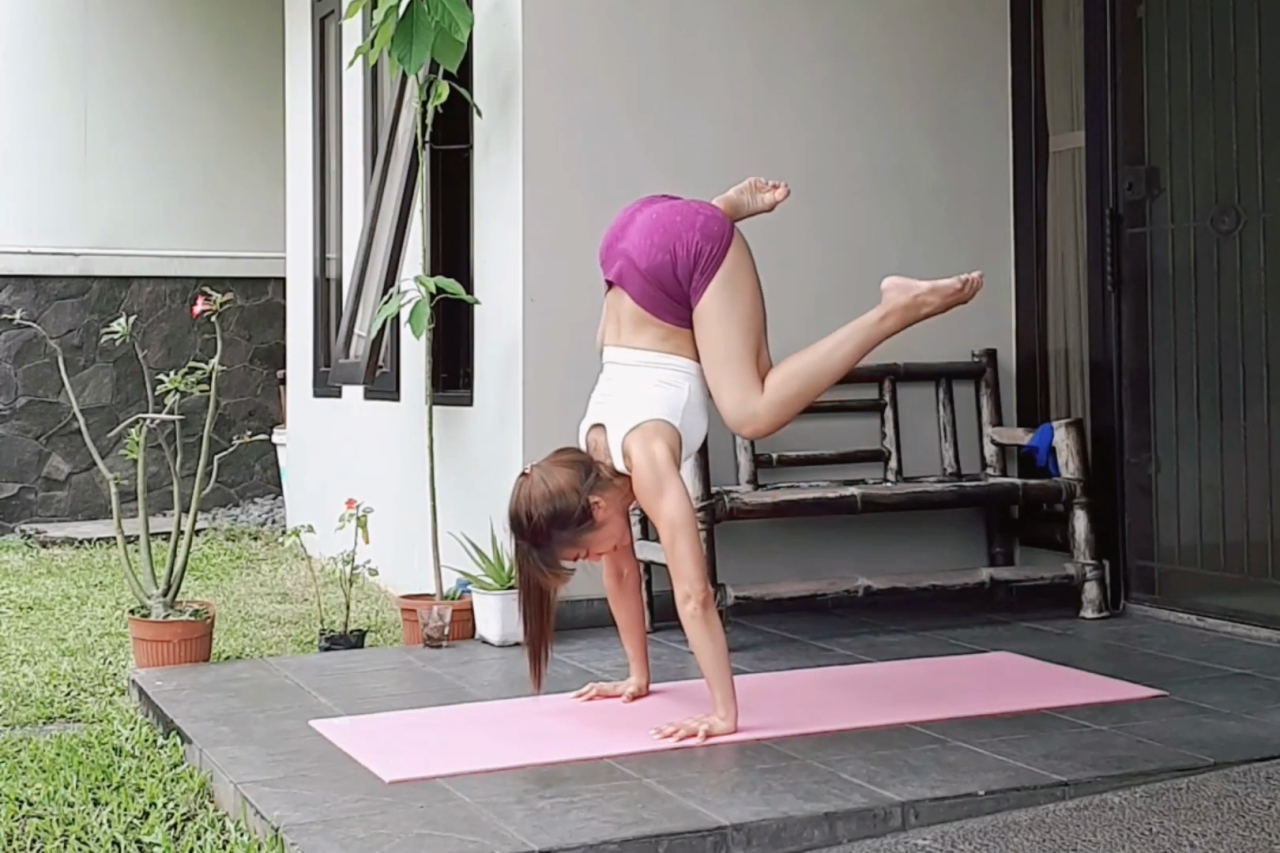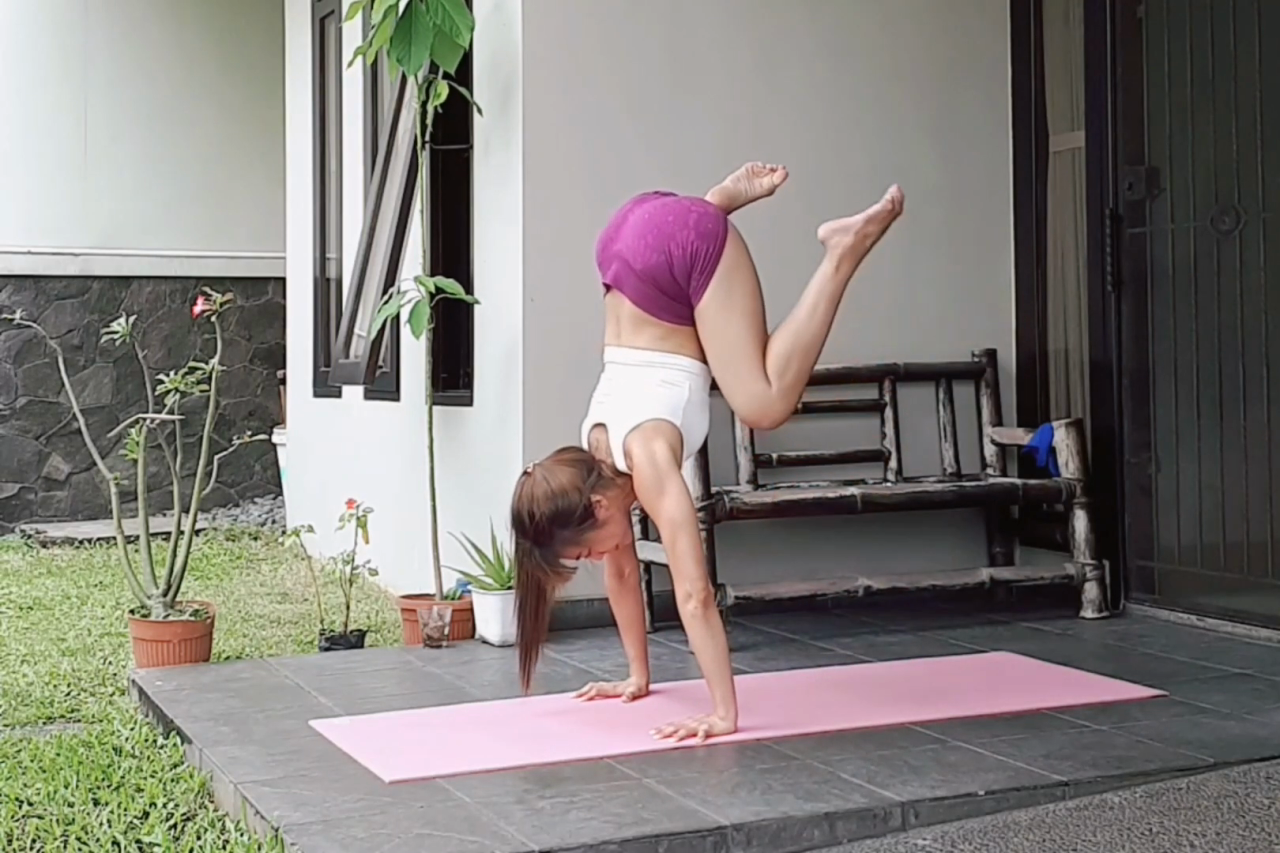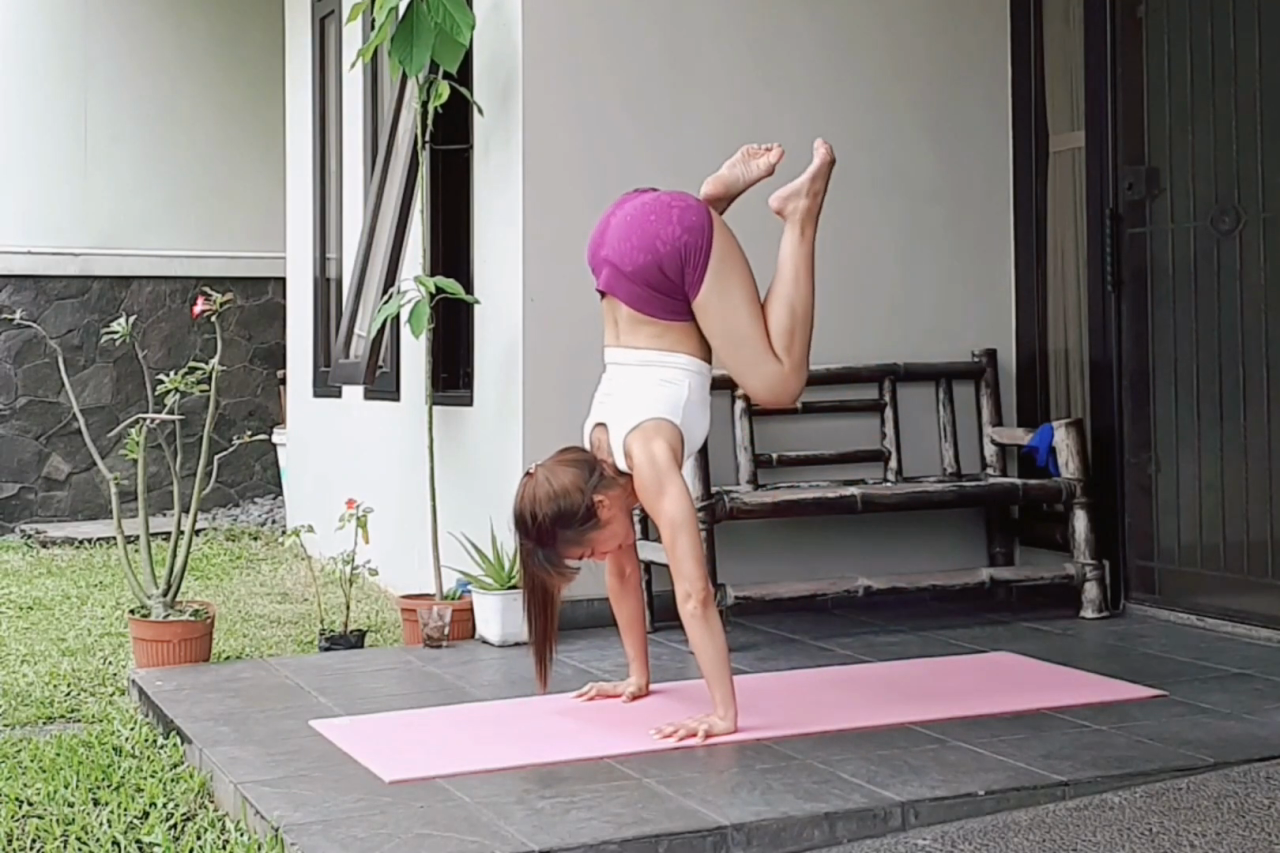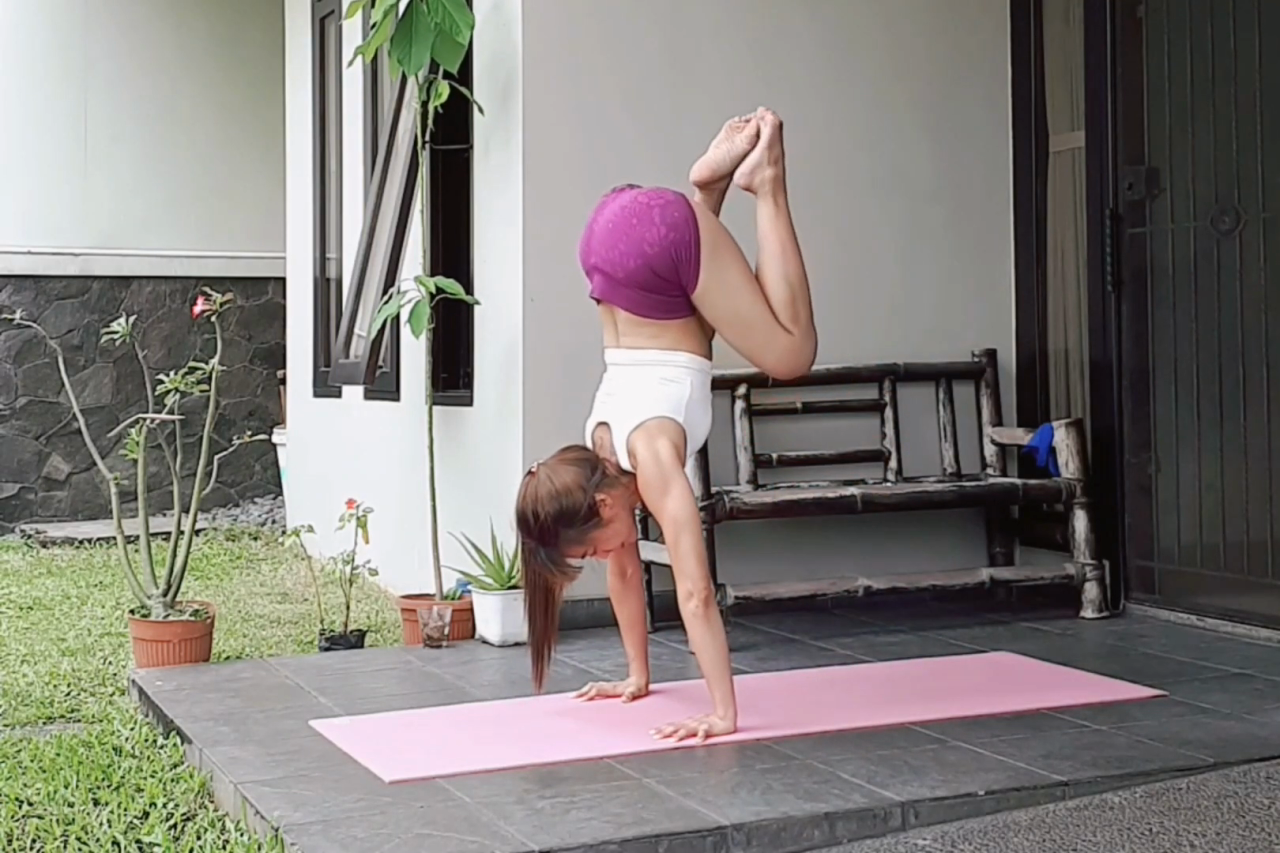
dt=0.4s
person 1, frame 1
left shoulder: (643, 455)
right shoulder: (596, 462)
left elbow: (694, 596)
right elbow: (622, 572)
left wrist: (724, 712)
right wrist: (638, 677)
left ankle: (898, 309)
right ankle: (727, 207)
person 1, frame 2
left shoulder: (644, 457)
right shoulder: (598, 452)
left elbow: (695, 595)
right elbow: (623, 574)
left wrist: (725, 713)
right wrist: (638, 677)
left ankle: (846, 248)
right ankle: (721, 200)
person 1, frame 3
left shoulder: (646, 457)
right shoulder: (599, 454)
left elbow: (695, 595)
right elbow: (623, 573)
left wrist: (724, 713)
right wrist: (637, 676)
left ankle: (800, 211)
right ankle: (719, 192)
person 1, frame 4
left shoulder: (649, 457)
right shoulder: (602, 457)
left elbow: (695, 593)
right elbow: (626, 572)
left wrist: (722, 712)
right wrist: (637, 677)
left ankle: (764, 181)
